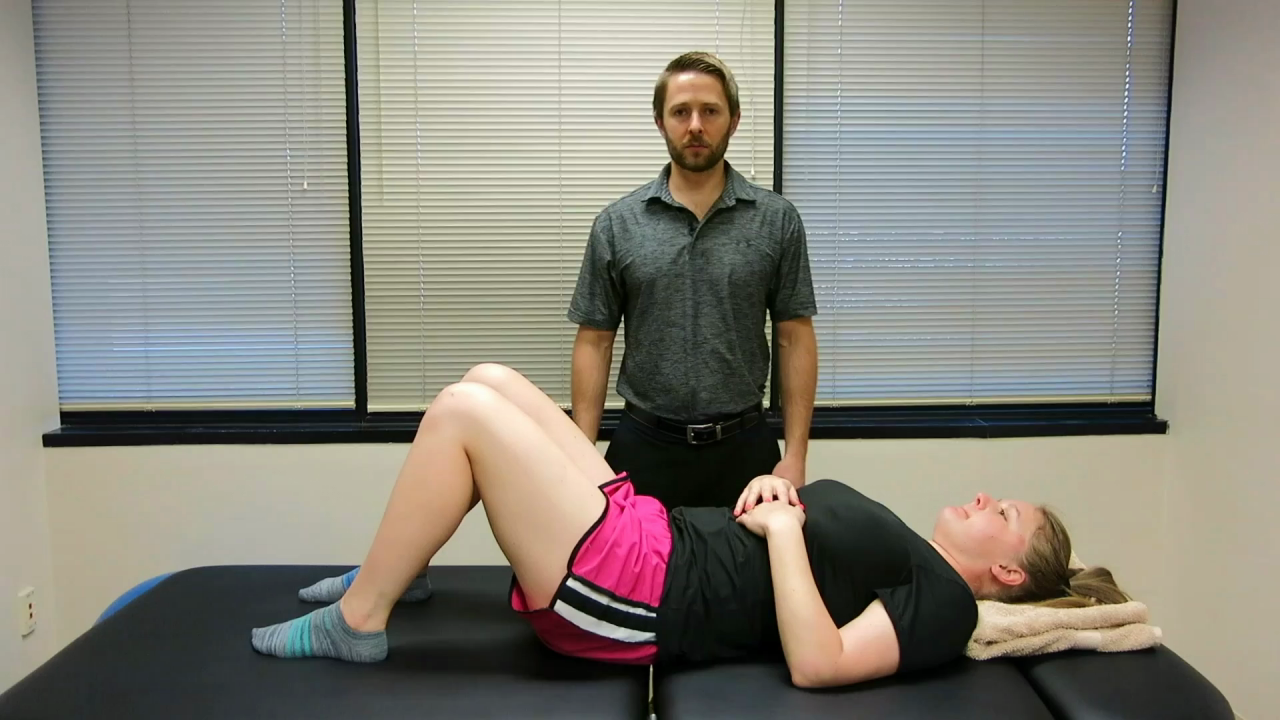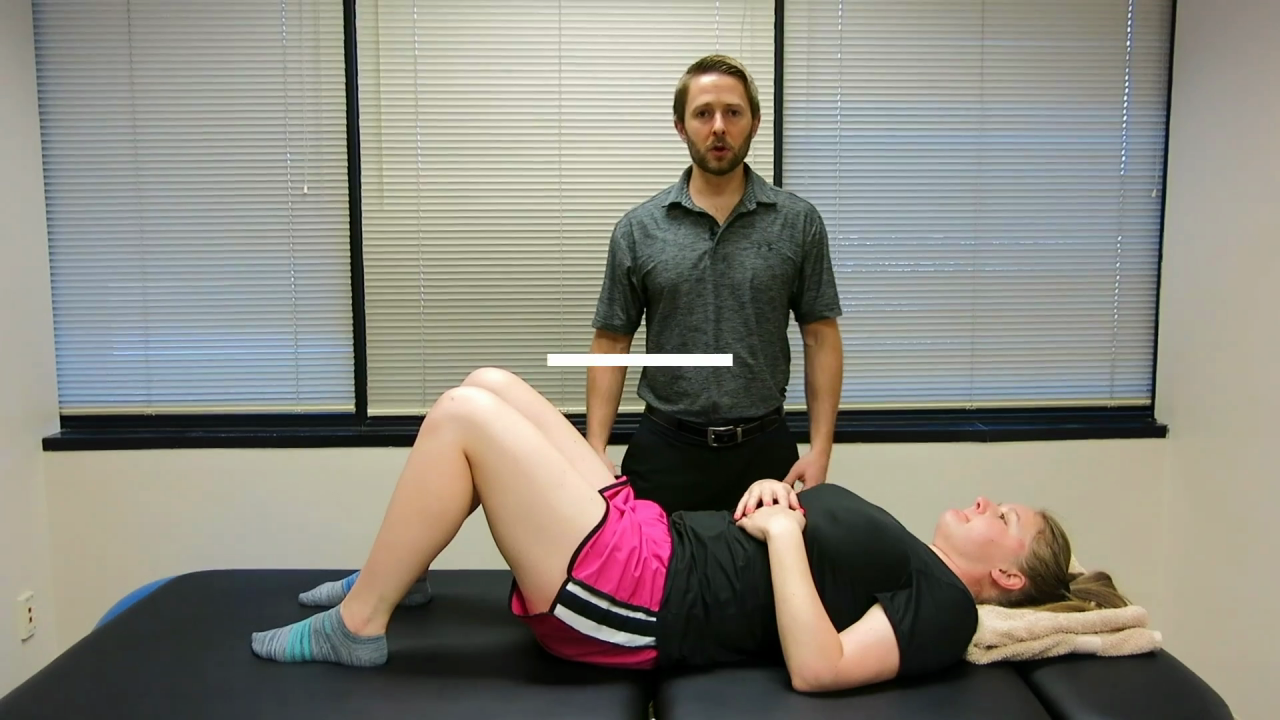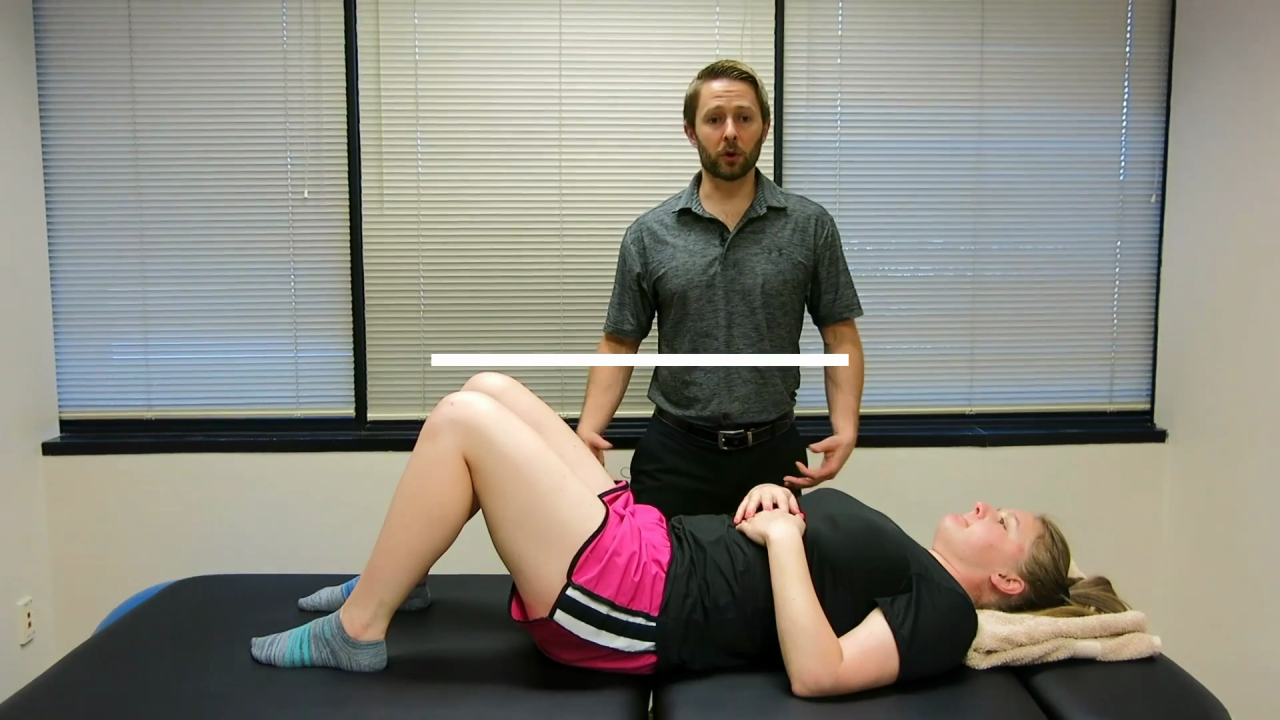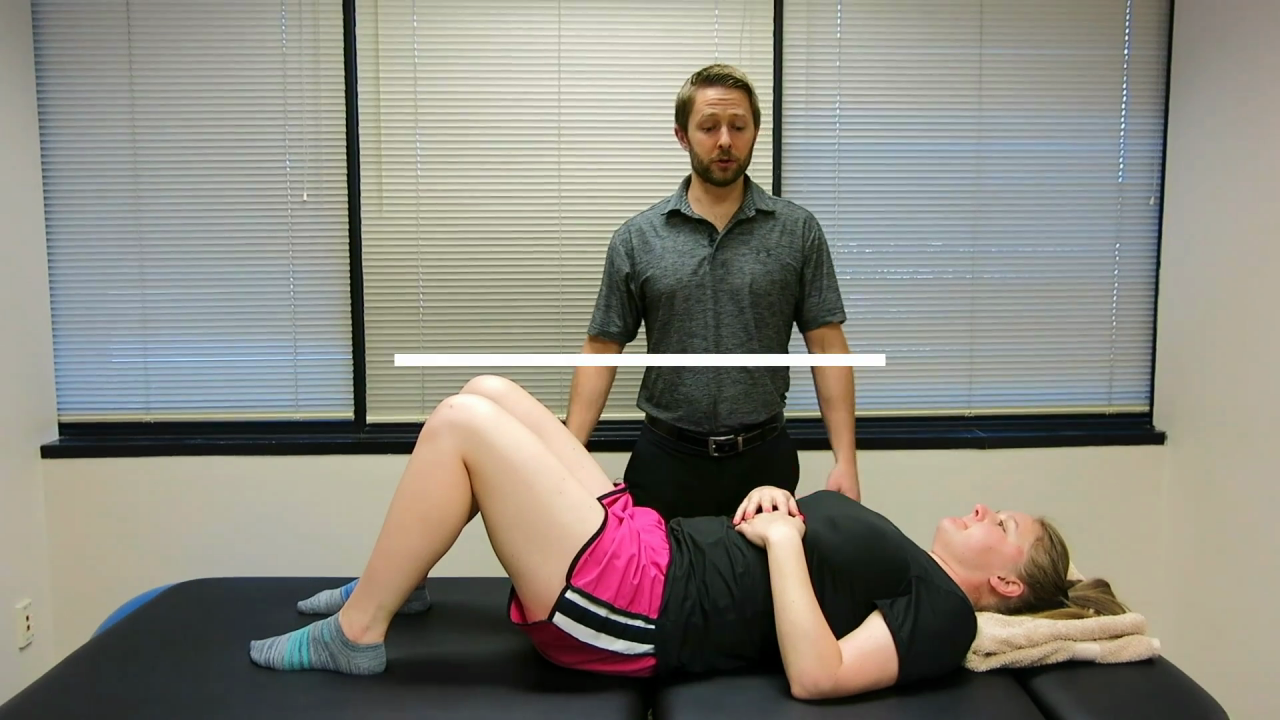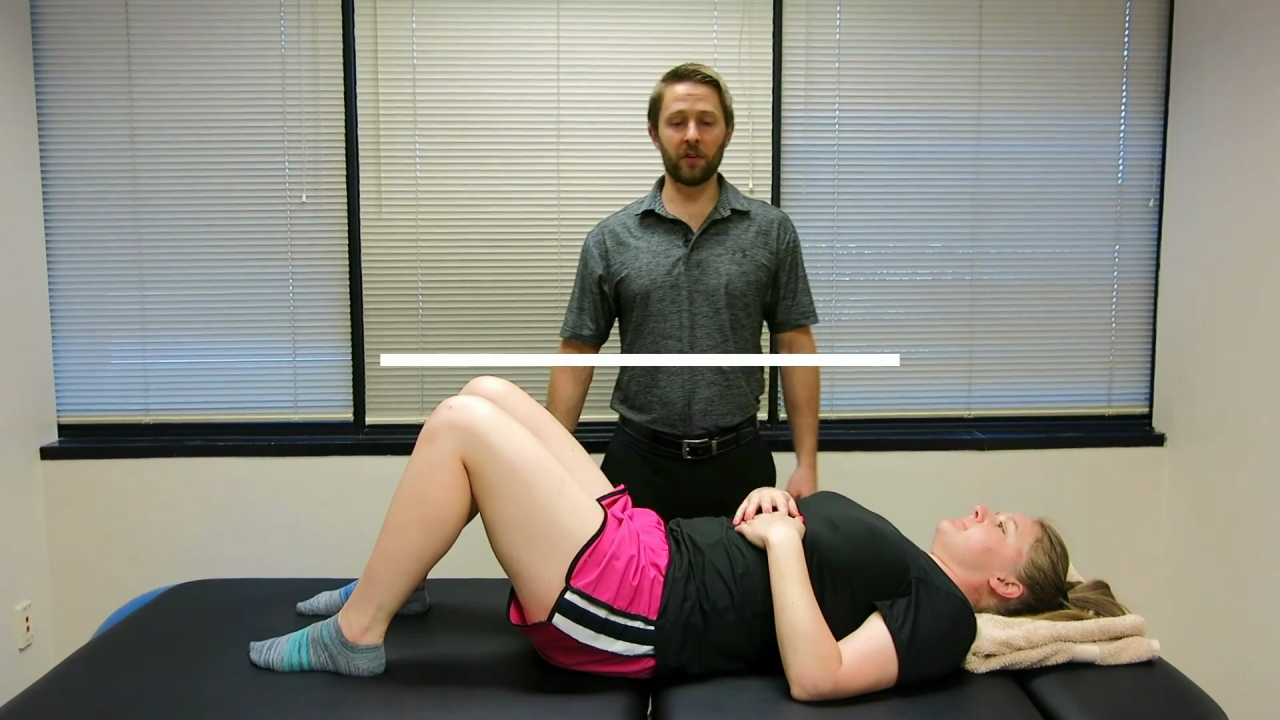
dt=0.2s
person 1, frame 1
left shoulder: (942, 604)
right shoulder: (906, 558)
left elbow: (815, 663)
left wrist: (782, 529)
right wrist: (771, 491)
left hip: (637, 597)
right hip: (651, 536)
left knee: (462, 410)
right knee: (487, 384)
left ankle: (356, 621)
right ankle: (397, 568)
person 1, frame 2
left shoulder: (944, 608)
right shoulder: (908, 562)
left elbow: (817, 669)
left wrist: (784, 532)
right wrist: (774, 493)
left hip: (638, 601)
right hip: (652, 538)
left knee: (463, 414)
right knee: (487, 388)
left ankle: (358, 625)
right ankle: (398, 573)
person 1, frame 3
left shoulder: (942, 614)
right shoulder: (907, 570)
left elbow: (817, 673)
left wrist: (783, 537)
right wrist: (775, 498)
left hip: (636, 605)
right hip: (651, 543)
left knee: (462, 422)
right knee: (488, 391)
left ankle: (358, 630)
right ankle: (398, 577)
person 1, frame 4
left shoulder: (942, 616)
right shoulder: (905, 570)
left elbow: (816, 675)
left wrist: (783, 540)
right wrist: (776, 499)
left hip: (635, 609)
right hip: (652, 546)
left knee: (460, 423)
right knee: (486, 394)
left ankle: (356, 633)
right ankle: (399, 580)
person 1, frame 5
left shoulder: (942, 617)
right shoulder: (905, 571)
left elbow: (815, 677)
left wrist: (783, 540)
right wrist: (774, 500)
left hip: (634, 609)
right hip: (651, 545)
left knee: (460, 424)
right knee: (486, 396)
left ankle: (355, 636)
right ankle: (396, 582)
person 2, frame 1
left shoulder: (776, 220)
right shoulder: (617, 224)
left elbow: (795, 338)
right elbow: (593, 341)
left wrist: (795, 451)
left hip: (744, 447)
right hip: (646, 447)
person 2, frame 2
left shoulder: (798, 223)
right shoulder: (637, 229)
left elbow: (821, 336)
right elbow: (610, 343)
left wrist: (819, 445)
right wrist: (595, 447)
left hip: (763, 451)
right hip: (665, 449)
person 2, frame 3
left shoulder: (810, 227)
right shoulder: (649, 234)
left elbow: (840, 336)
right elbow: (619, 344)
left wrist: (846, 429)
right wrist: (586, 431)
left hip: (772, 454)
right hip: (674, 452)
person 2, frame 4
left shoulder: (797, 231)
right shoulder: (636, 239)
left elbow: (826, 345)
right elbow: (602, 350)
left wrist: (845, 459)
left hip: (763, 458)
right hip: (667, 458)
person 2, frame 5
left shoulder: (771, 232)
right shoulder: (611, 239)
left elbow: (795, 349)
right elbow: (578, 354)
left wrist: (806, 464)
left hip: (738, 461)
right hip: (640, 461)
